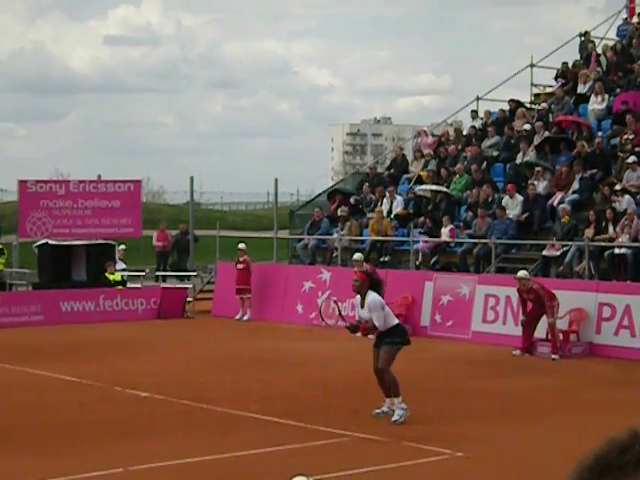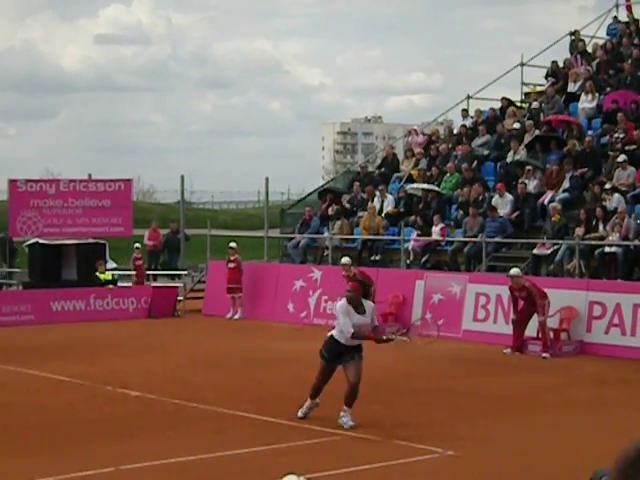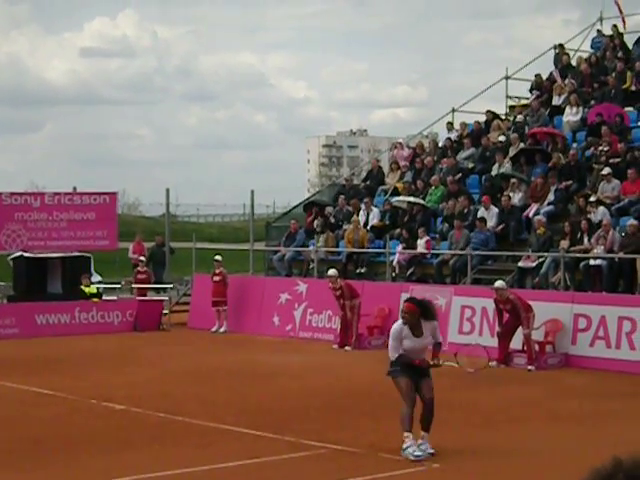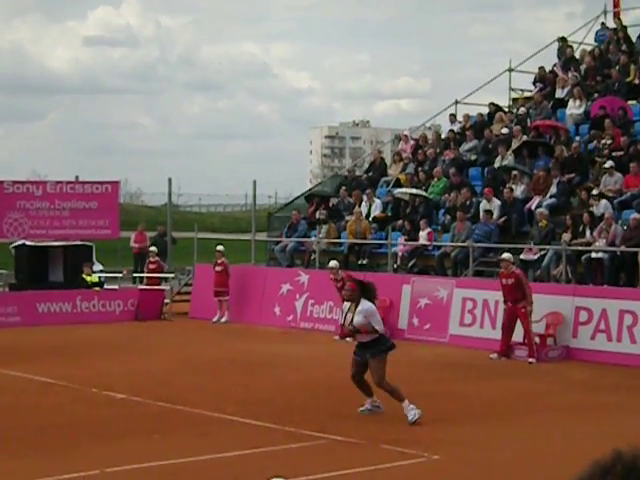
dt=1s
person 1, frame 1
left shoulder: (373, 300)
right shoulder: (358, 299)
left elbow: (379, 325)
right elbow: (360, 320)
left wrist: (360, 327)
right wrist: (355, 326)
left hip: (394, 334)
right hip: (382, 335)
left knee: (383, 368)
right knee: (378, 370)
left ankle: (400, 405)
right ankle: (390, 405)
person 1, frame 2
left shoulder: (370, 306)
right shoulder: (341, 307)
left elbow: (374, 325)
right elbow: (349, 333)
left wrist: (379, 335)
right wrist: (373, 337)
left hip: (354, 349)
right hip: (335, 346)
left knee: (354, 382)
right knee: (320, 382)
left ankle: (345, 413)
right ankle: (310, 404)
person 1, frame 3
left shoulder: (431, 324)
right shoulder: (397, 328)
left elbow: (437, 340)
right elbow: (394, 355)
left wrist: (435, 357)
right wrist: (418, 362)
left hip: (420, 365)
right hip: (401, 366)
left knee: (429, 400)
right knee: (409, 400)
left ankle: (423, 441)
right ankle: (408, 443)
person 1, frame 4
left shoulder: (368, 307)
right shoulder: (346, 306)
left elbow: (379, 329)
right elbow: (344, 326)
left wrist: (359, 330)
right wrist: (348, 332)
left hip: (377, 345)
right hip: (362, 345)
left knee: (379, 381)
right knee: (355, 376)
left ankle: (409, 407)
right ankle: (373, 402)
